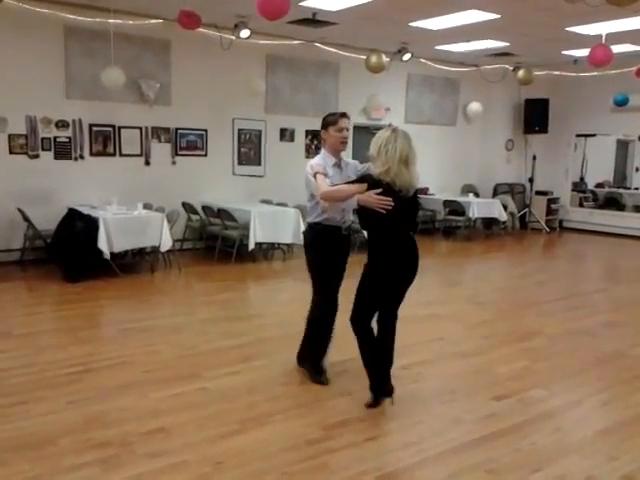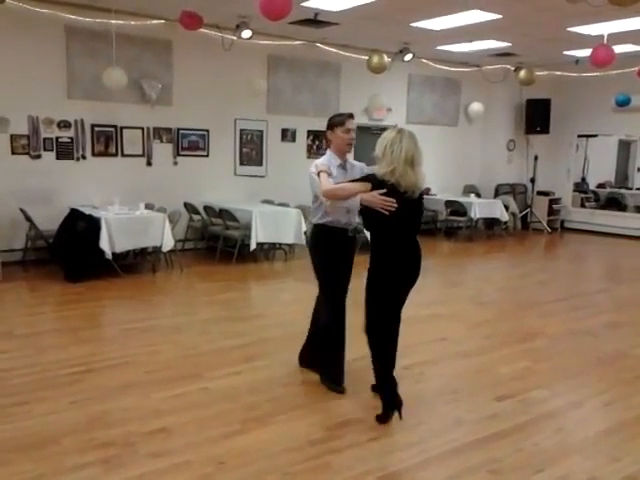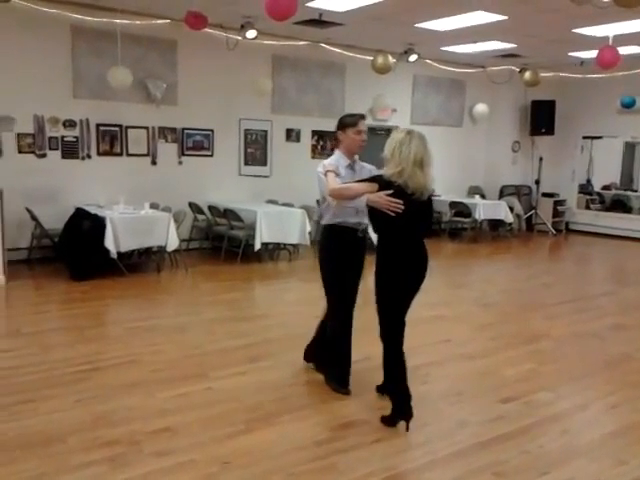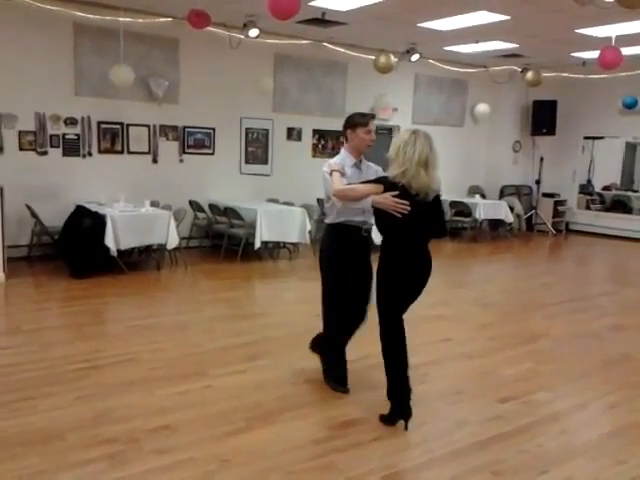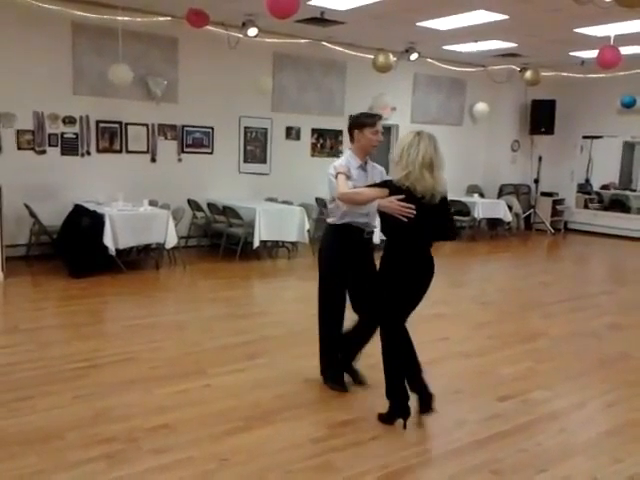
dt=0.1s
person 1, frame 1
left shoulder: (373, 181)
right shoulder: (409, 184)
left elbow: (326, 194)
left wrist: (319, 173)
left hip: (384, 259)
right hip: (408, 257)
left knee: (360, 318)
right knee: (388, 316)
left ankle: (379, 385)
right ankle: (383, 380)
person 1, frame 2
left shoulder: (377, 182)
right shoulder: (415, 186)
left elbow: (329, 192)
left wrist: (323, 172)
left hip: (386, 262)
right hip: (411, 260)
left knee: (376, 327)
right knee: (390, 321)
left ankle: (391, 399)
right ankle: (384, 381)
person 1, frame 3
left shoulder: (384, 183)
right shoulder: (424, 188)
left elbow: (335, 192)
left wrist: (330, 172)
left hip: (392, 263)
right hip: (417, 262)
left knee: (390, 331)
right knee: (396, 323)
left ankle: (401, 404)
right ankle: (391, 383)
person 1, frame 4
left shoulder: (390, 184)
right shoulder: (431, 190)
left elbow: (340, 191)
right elbow: (437, 229)
left wrist: (336, 171)
left hip: (395, 265)
right hip: (421, 265)
left knee: (389, 331)
right knee: (394, 321)
left ankle: (400, 406)
right ankle: (400, 392)
person 1, frame 5
left shoulder: (396, 187)
right shoulder: (437, 192)
left elbow: (345, 195)
right elbow: (448, 232)
left wrist: (342, 173)
left hip: (396, 267)
right hip: (423, 268)
left knee: (390, 332)
right knee: (396, 326)
left ankle: (398, 405)
right ankle: (421, 391)
person 2, frame 1
left shoulder: (352, 167)
right shoulder: (315, 166)
right elbow: (327, 199)
right wrist: (361, 199)
left hip: (342, 236)
right hip: (321, 237)
left knee: (327, 300)
right knee: (326, 301)
left ankle: (308, 355)
right ankle: (314, 360)
person 2, frame 2
left shoulder: (357, 168)
right shoulder: (320, 167)
right elbow: (330, 198)
right wrist: (364, 198)
left hip: (347, 238)
right hip: (326, 238)
left knee: (329, 300)
right knee: (334, 304)
left ankle: (311, 355)
right ankle: (331, 371)
person 2, frame 3
left shoulder: (366, 170)
right shoulder: (328, 167)
right elbow: (336, 199)
right wrist: (370, 199)
left hip: (358, 240)
right hip: (336, 240)
left knee: (341, 304)
right knee: (342, 308)
left ankle: (317, 353)
right ankle: (336, 373)
person 2, frame 4
left shoulder: (373, 170)
right shoulder: (334, 166)
left elbow: (393, 187)
right elbow: (341, 199)
right wrist: (376, 200)
left hip: (362, 241)
right hip: (338, 240)
left knee: (357, 309)
right knee: (337, 307)
left ankle: (324, 344)
right ankle: (334, 372)
person 2, frame 5
left shoulder: (377, 171)
right shoulder: (340, 167)
left elbow: (397, 191)
right elbow: (346, 201)
right wrist: (382, 204)
left hip: (363, 242)
right hip: (339, 241)
left knee: (372, 311)
right knee: (332, 307)
left ankle: (344, 357)
right ankle: (331, 371)
